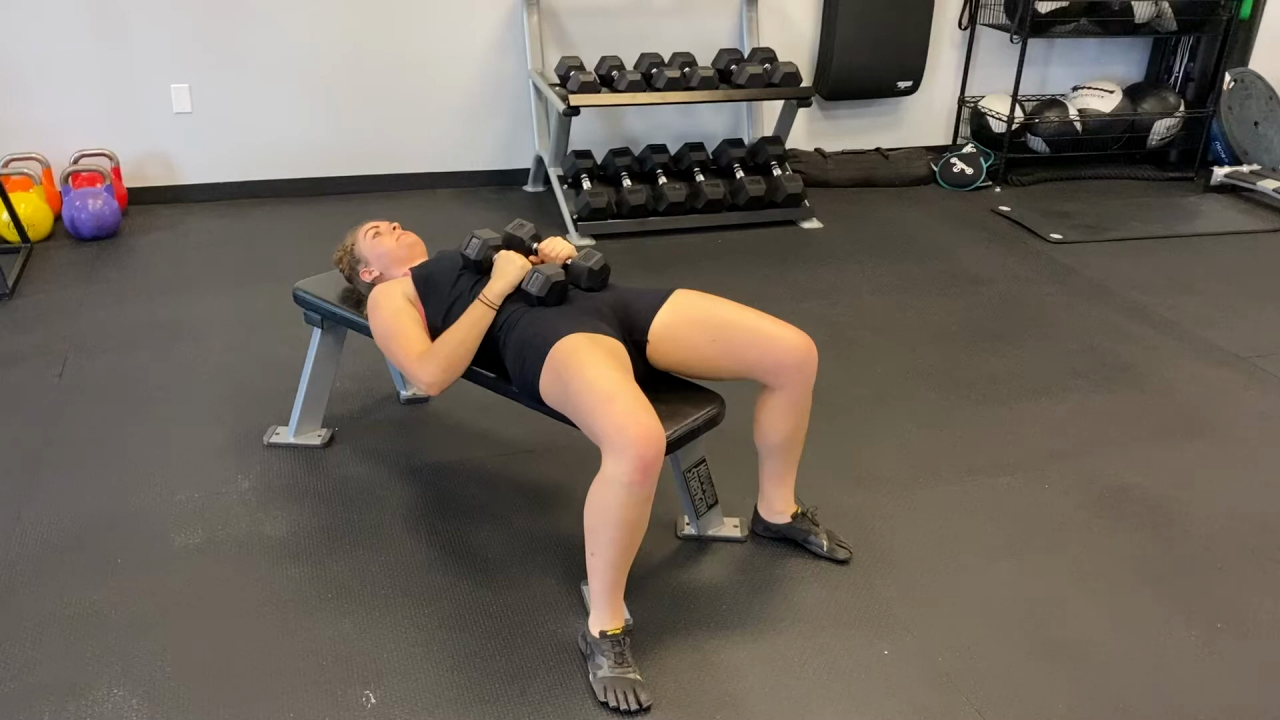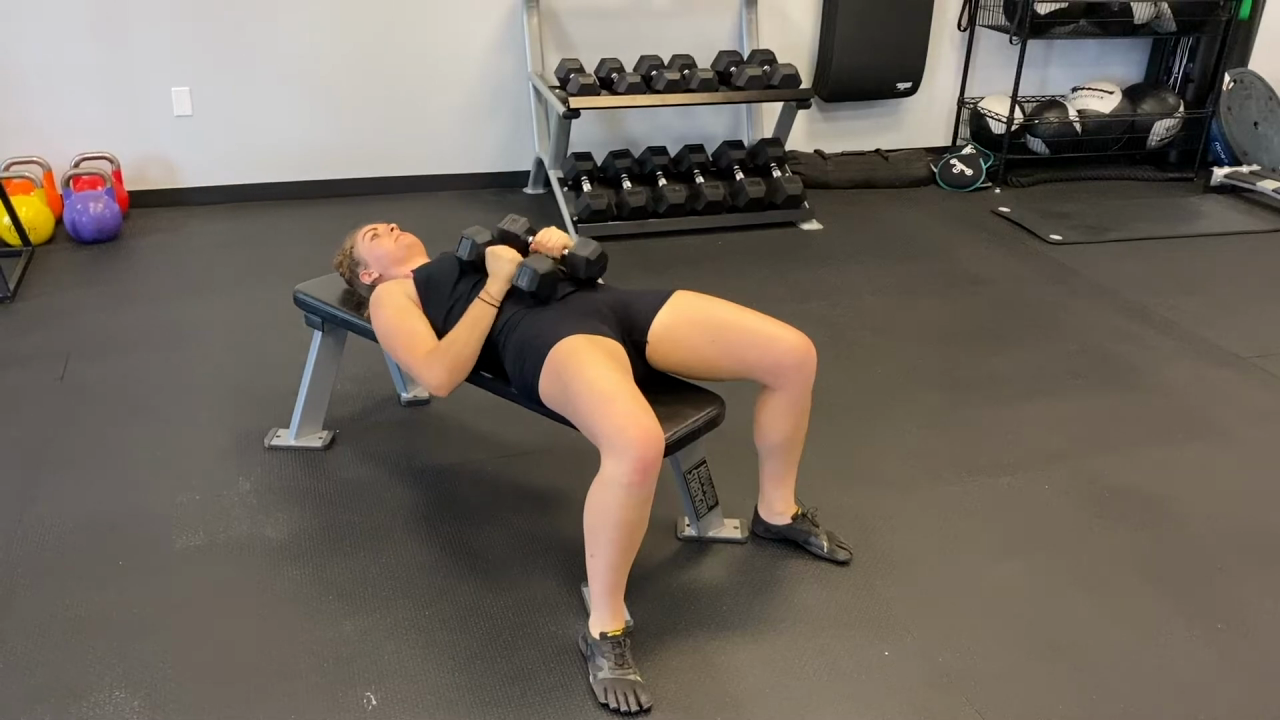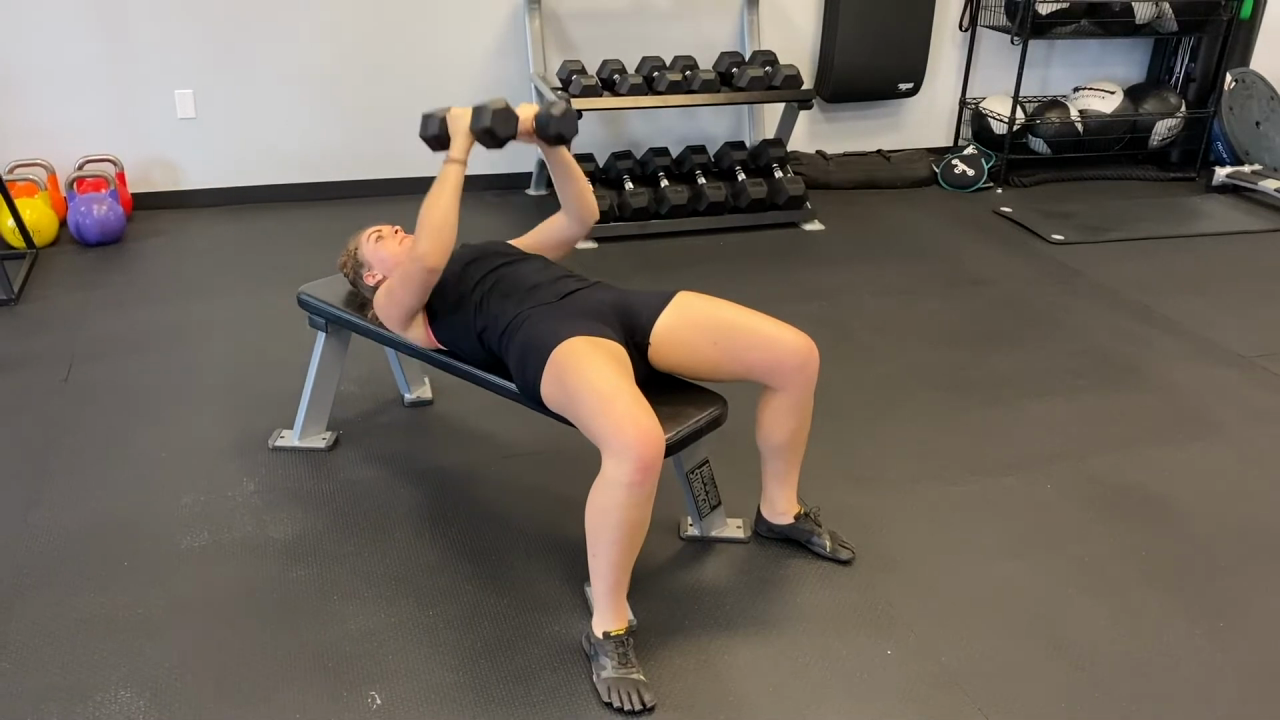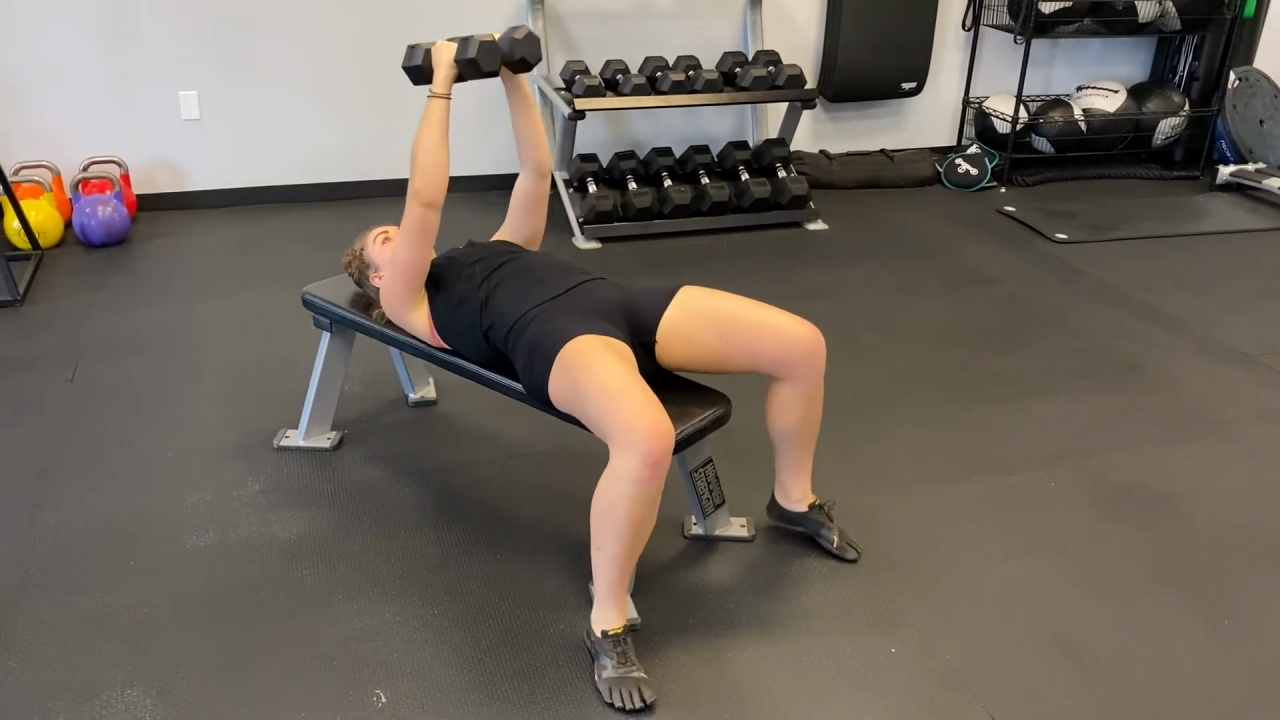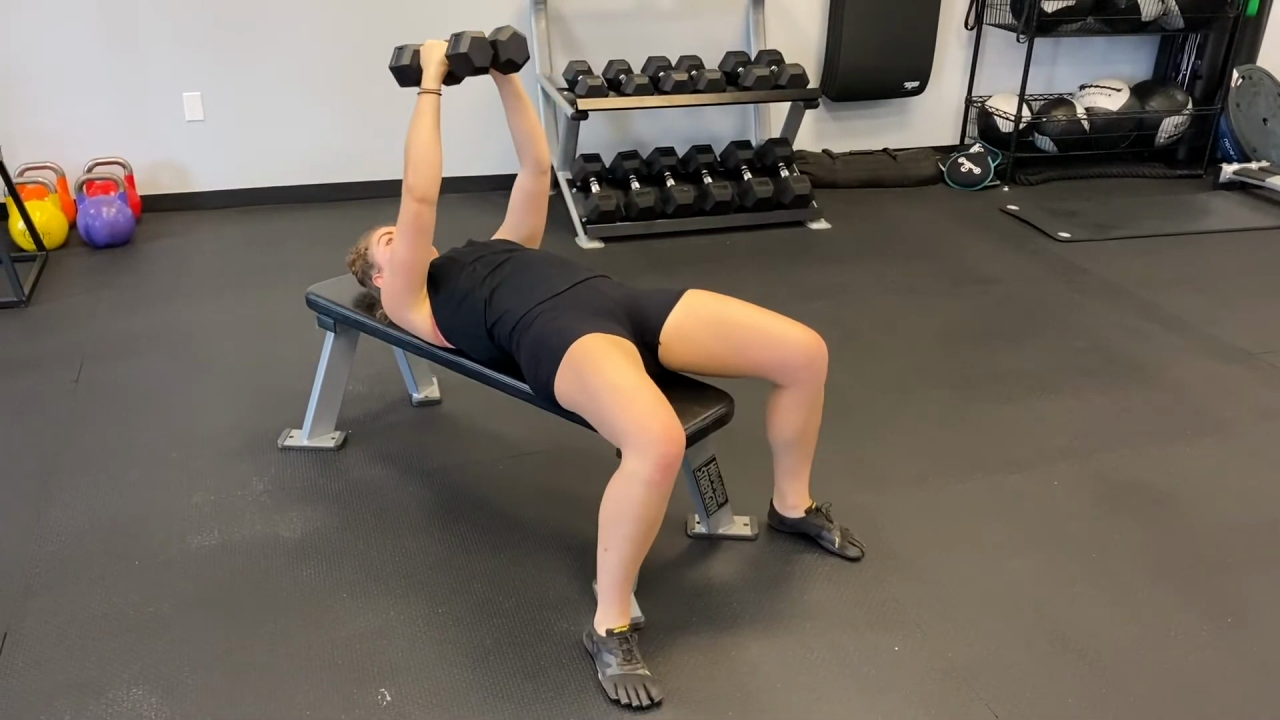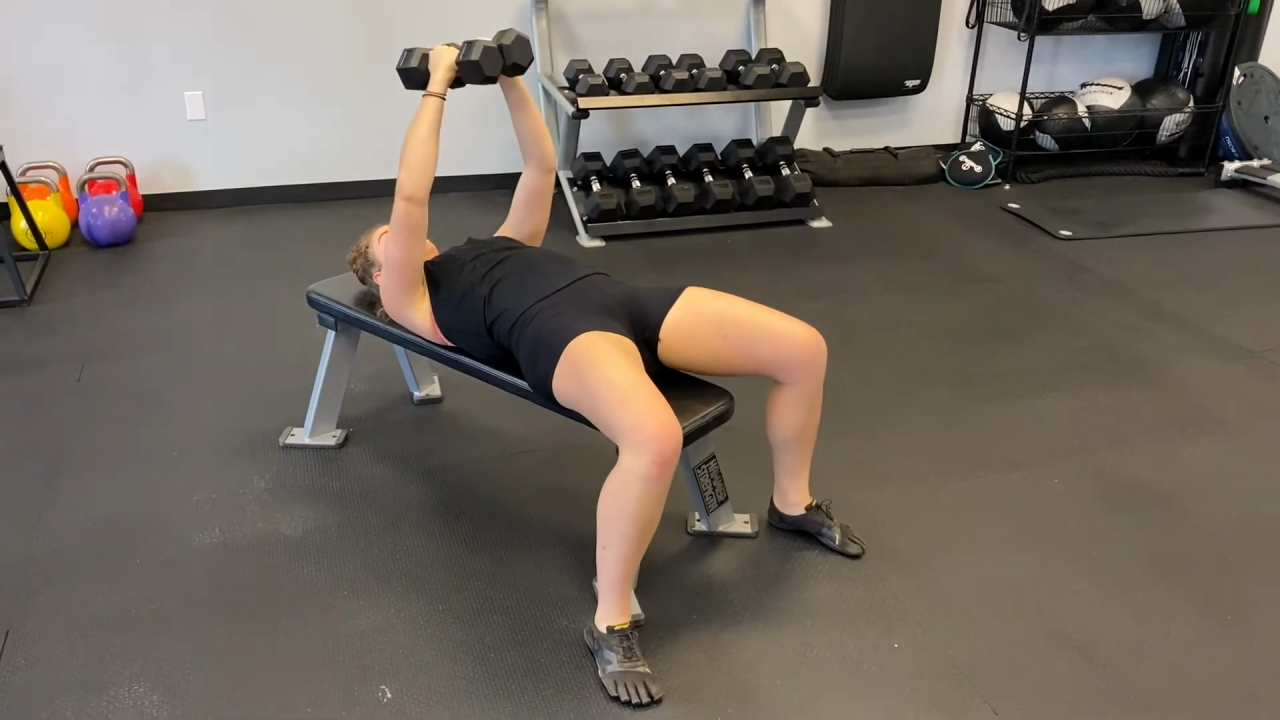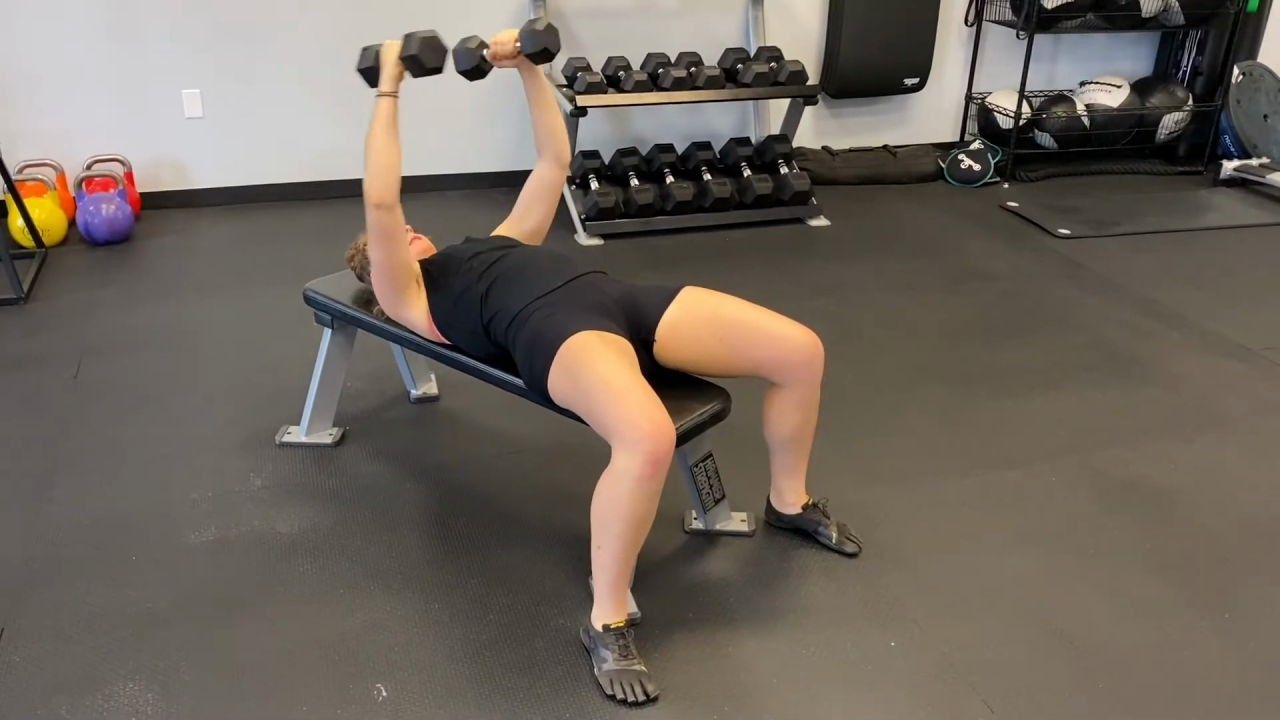
dt=0.7s
person 1, frame 1
right shoulder: (391, 295)
right elbow: (430, 374)
left wrist: (568, 255)
right wrist: (495, 287)
right hip: (544, 329)
left knee: (794, 355)
right knee: (637, 444)
left ankle: (777, 511)
right ankle: (603, 629)
person 1, frame 2
left shoulder: (478, 249)
right shoulder: (392, 295)
right elbow: (439, 376)
left wrist: (567, 251)
right wrist: (495, 285)
left hip: (611, 303)
right hip: (544, 331)
left knee: (793, 354)
right knee: (637, 445)
left ankle: (777, 511)
right ankle: (604, 629)
person 1, frame 3
left shoulder: (499, 250)
right shoulder: (398, 306)
left elbow: (581, 215)
right elbow: (429, 257)
left wrist: (548, 143)
right wrist: (457, 152)
left hip: (609, 301)
right hip: (546, 333)
left knee: (795, 357)
right knee: (638, 446)
left ankle: (779, 512)
right ankle: (607, 628)
person 1, frame 4
left shoulder: (493, 249)
right shoulder: (407, 300)
left elbow: (537, 171)
right elbow: (425, 197)
left wrist: (512, 78)
right wrist: (441, 86)
left hip: (618, 303)
right hip: (554, 332)
left knee: (802, 346)
right knee: (647, 442)
left ankle: (794, 499)
right ankle: (607, 626)
person 1, frame 5
left shoulder: (495, 249)
right shoulder: (408, 300)
left elbow: (537, 167)
right elbow: (420, 195)
left wrist: (504, 76)
right wrist: (430, 85)
left hip: (620, 302)
right hip: (554, 331)
left knee: (804, 353)
right knee: (658, 442)
left ankle: (792, 506)
right ankle: (609, 627)
person 1, frame 6
left shoulder: (496, 246)
right shoulder: (409, 296)
left elbow: (541, 167)
right elbow: (409, 194)
left wrist: (509, 80)
right wrist: (436, 88)
left hip: (620, 299)
right hip: (555, 329)
left knee: (803, 349)
right knee: (655, 440)
left ankle: (793, 503)
right ankle: (610, 624)
person 1, frame 7
left shoulder: (495, 244)
right shoulder: (407, 298)
left elbow: (554, 162)
right elbow: (378, 205)
left wrist: (526, 68)
right wrist: (388, 91)
left hip: (619, 300)
right hip: (551, 329)
left knee: (802, 351)
right knee: (647, 440)
left ankle: (789, 502)
right ankle: (606, 624)
